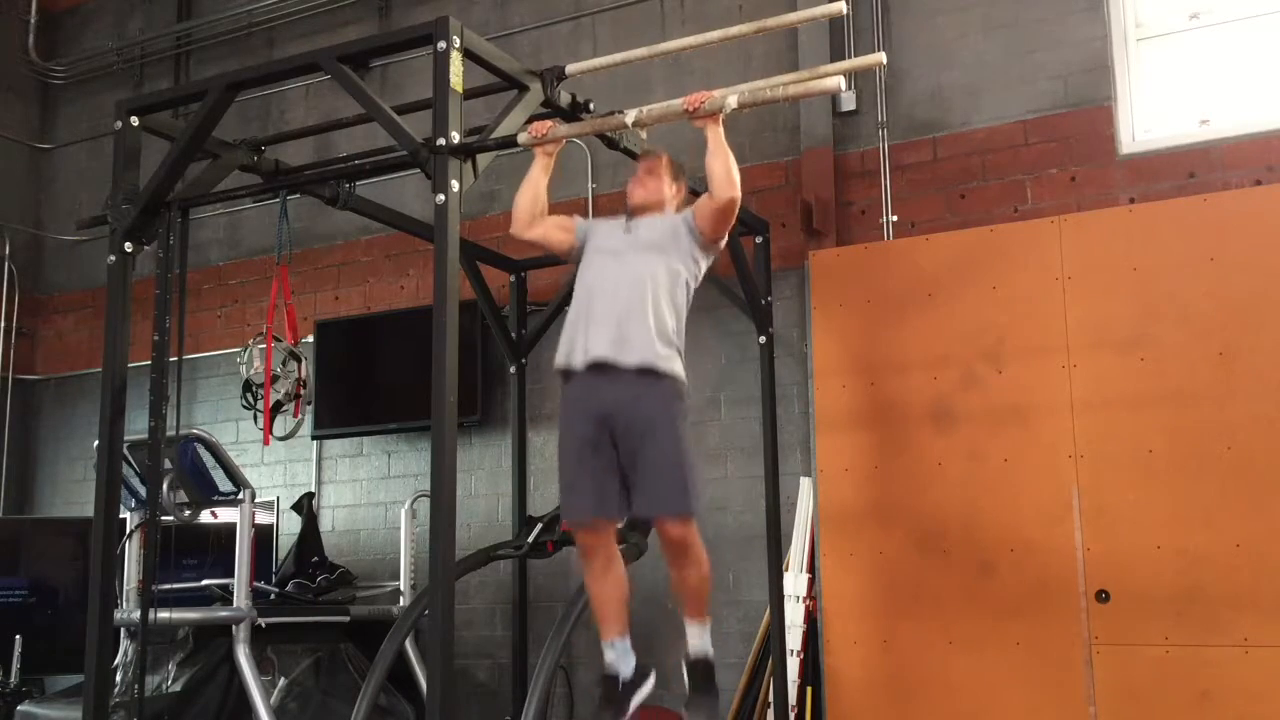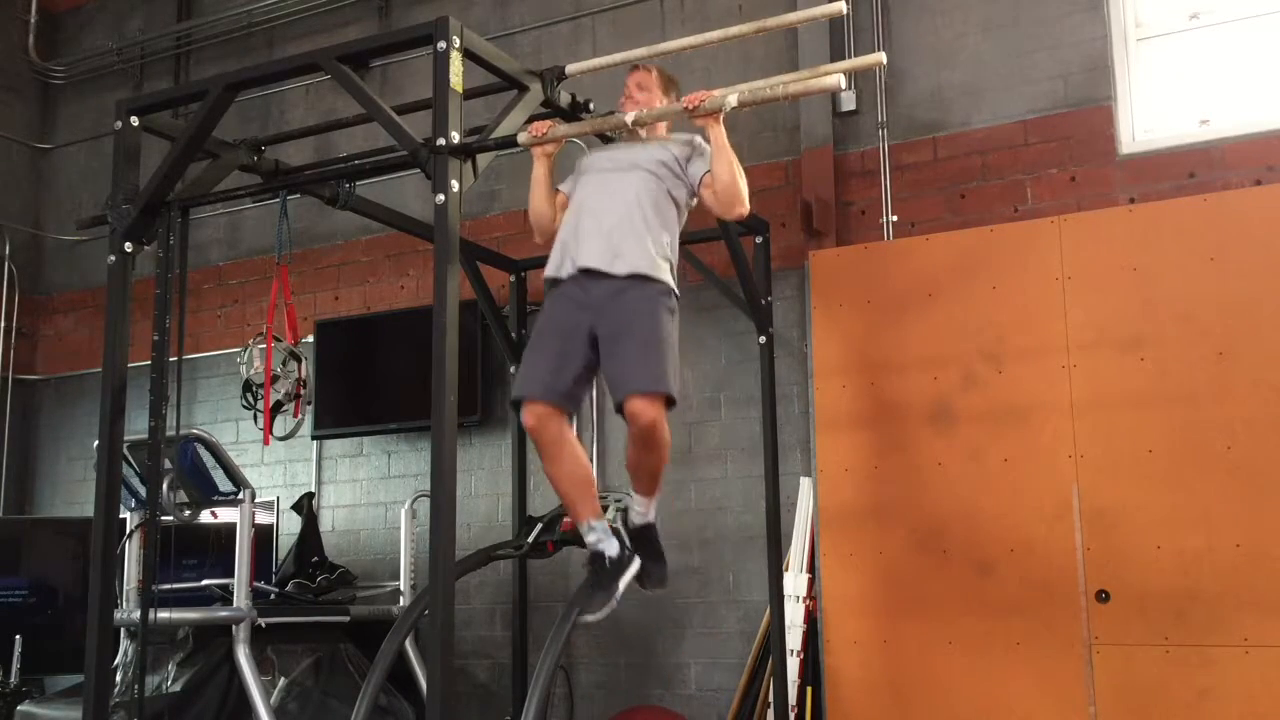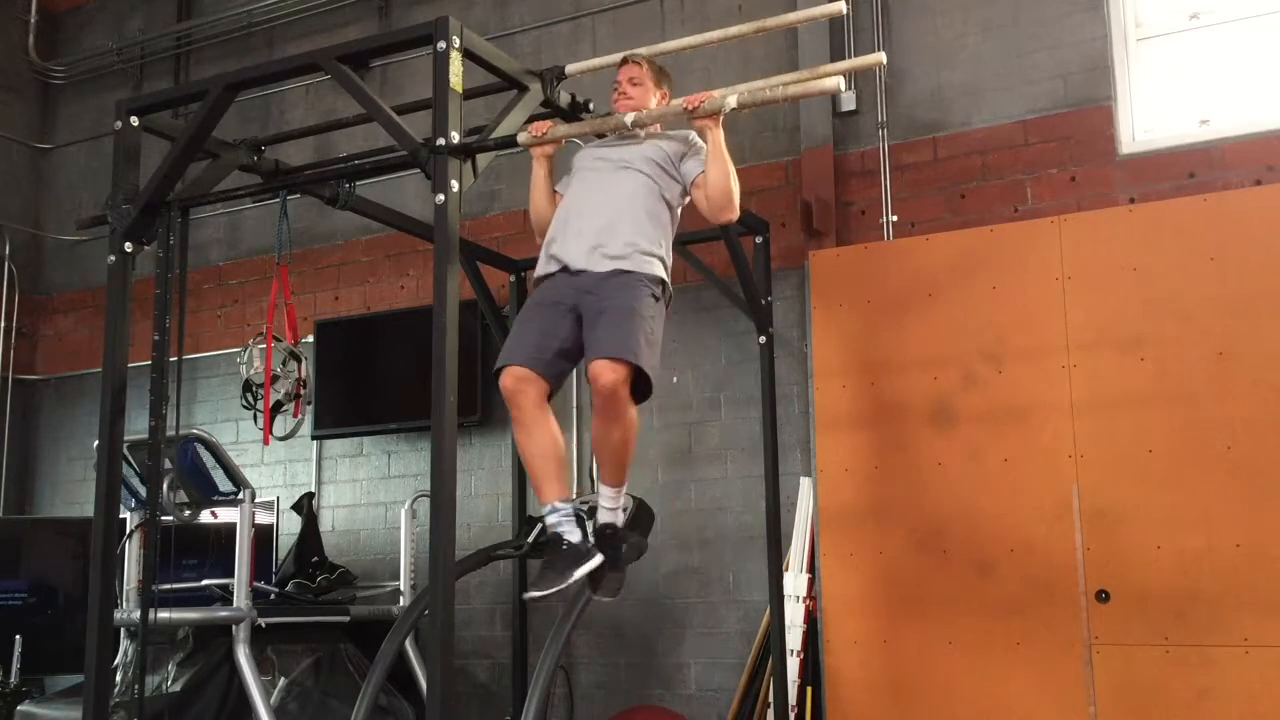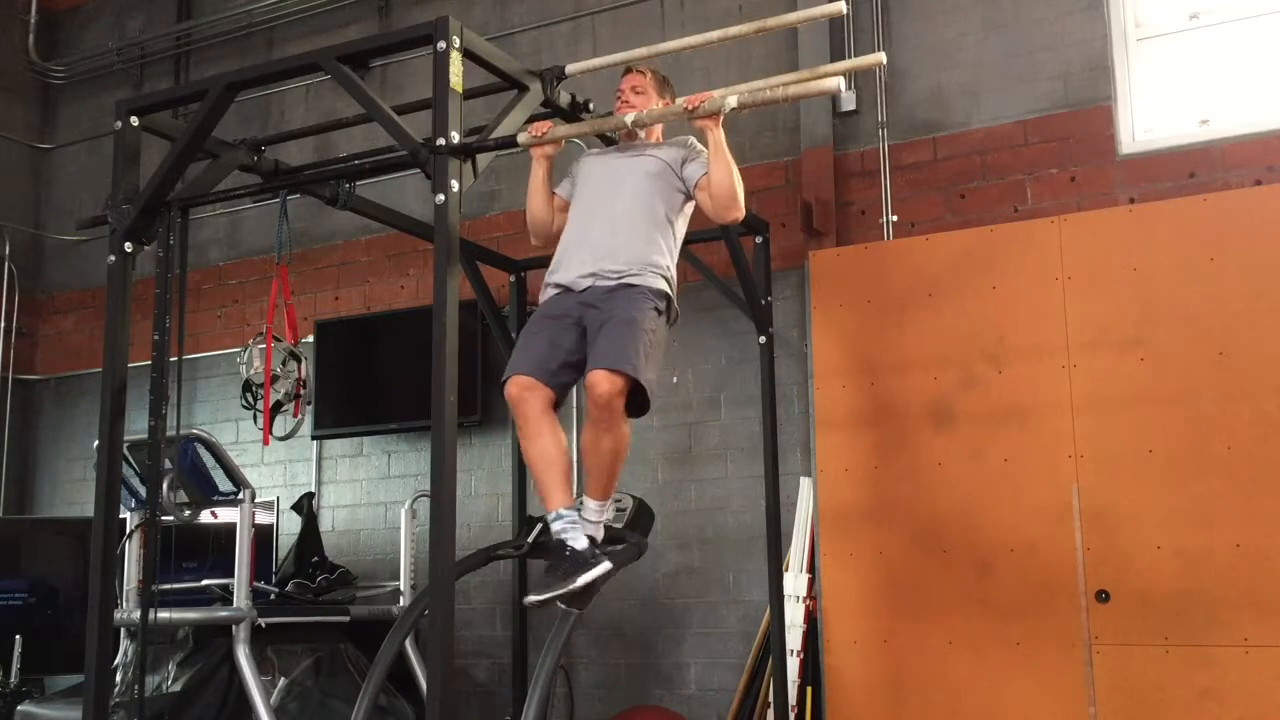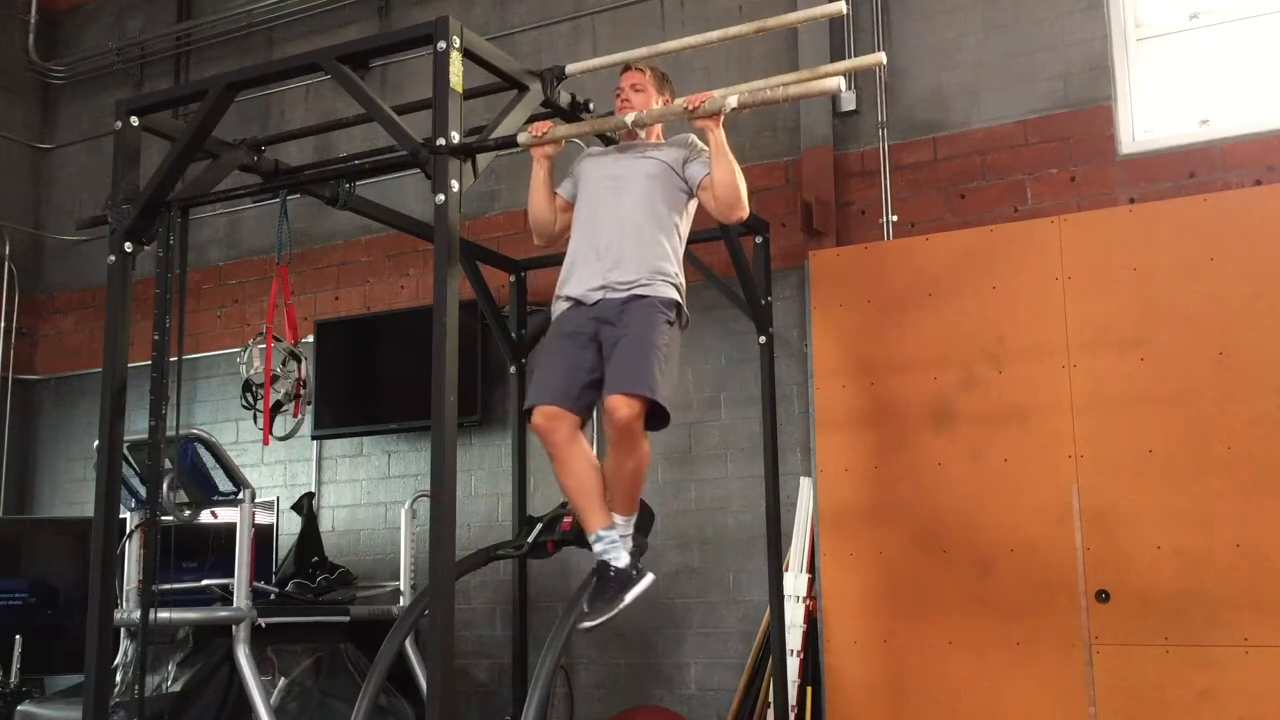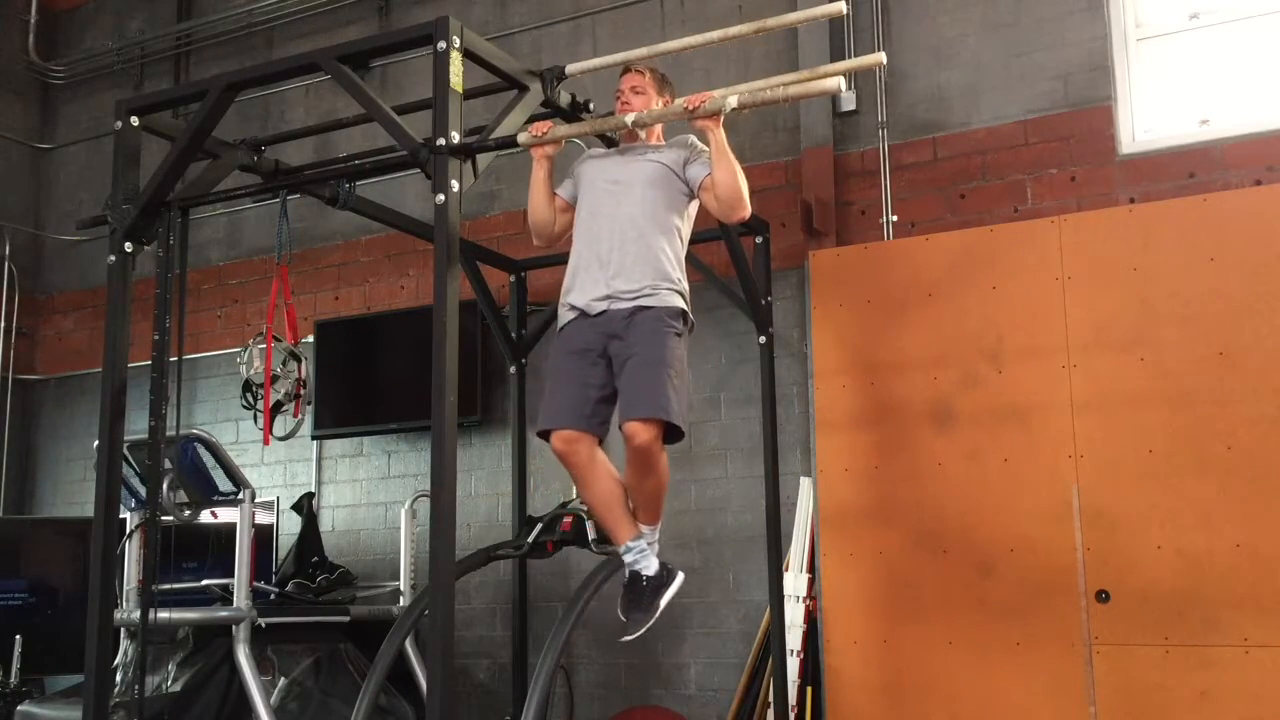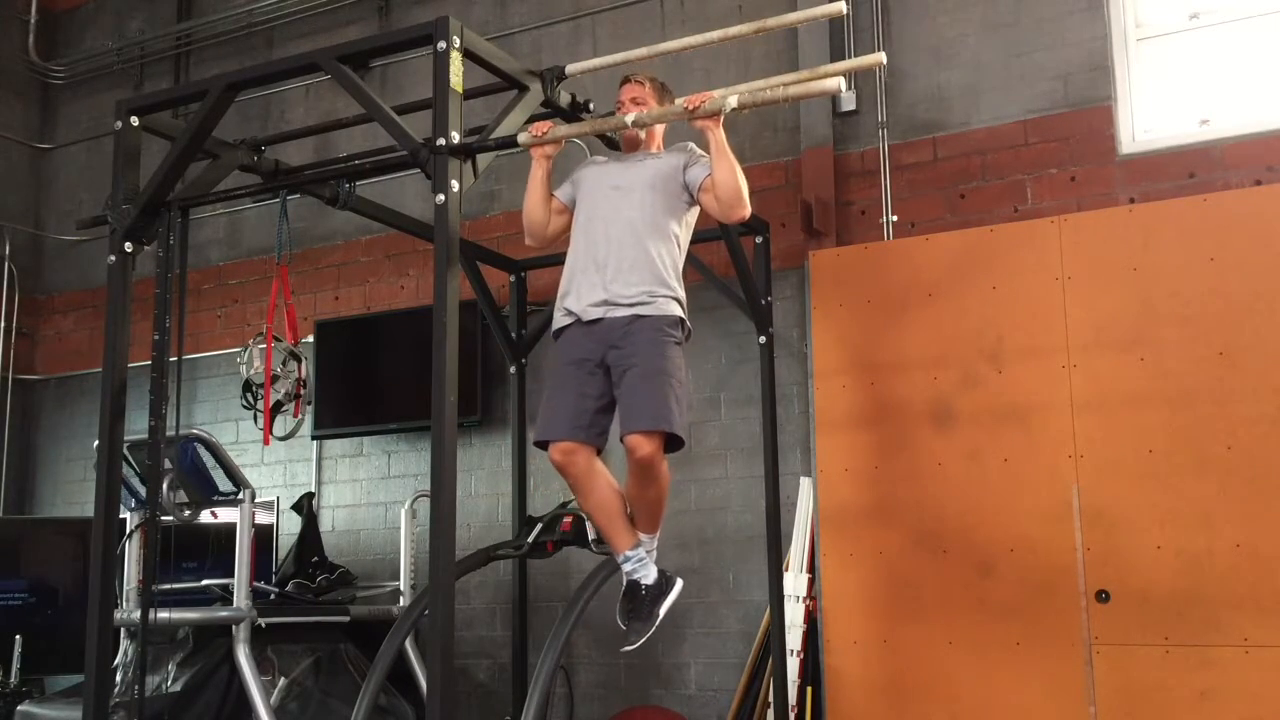
dt=0.3s
person 1, frame 1
left shoulder: (687, 227)
right shoulder: (598, 231)
left elbow: (727, 195)
right elbow: (522, 226)
left wrist: (711, 128)
right wrist: (544, 158)
left hip: (650, 380)
right hip: (585, 384)
left knee: (676, 529)
right knee: (591, 531)
left ankle: (699, 653)
right ankle: (623, 666)
person 1, frame 2
left shoulder: (684, 150)
right shoulder: (592, 160)
left elbow: (734, 204)
right elbow: (543, 228)
left wrist: (713, 127)
right wrist: (542, 157)
left hip: (639, 285)
right hip: (570, 286)
left knee: (645, 412)
right knee: (539, 414)
left ankle: (643, 523)
right ankle: (604, 546)
person 1, frame 3
left shoulder: (679, 145)
right shoulder: (587, 153)
left elbow: (724, 210)
right elbow: (545, 226)
left wrist: (713, 131)
right wrist: (541, 159)
left hip: (630, 274)
right hip: (560, 276)
left knee: (609, 377)
right knee: (518, 380)
left ankle: (609, 523)
right ankle: (565, 531)
person 1, frame 4
left shoulder: (681, 153)
right shoulder: (588, 162)
left elbow: (729, 209)
right elbow: (542, 232)
left wrist: (713, 132)
right wrist: (541, 160)
left hip: (636, 288)
right hip: (566, 292)
left knee: (605, 387)
right knee: (523, 390)
left ankle: (591, 534)
right ankle: (570, 539)
person 1, frame 5
left shoulder: (683, 150)
right shoulder: (589, 161)
left elbow: (734, 208)
right elbow: (544, 231)
left wrist: (714, 131)
right wrist: (541, 161)
left hip: (646, 297)
right hip: (577, 303)
left knee: (625, 411)
right knee: (550, 418)
left ankle: (621, 543)
right ankle: (614, 558)
person 1, frame 6
left shoulder: (683, 153)
right shoulder: (589, 163)
left elbow: (735, 207)
right elbow: (544, 232)
left wrist: (713, 131)
right wrist: (541, 161)
left hip: (651, 307)
right hip: (582, 313)
left knee: (641, 433)
right knee: (568, 439)
left ankle: (648, 549)
right ankle: (643, 566)
person 1, frame 7
left shoulder: (682, 160)
right shoulder: (588, 171)
left elbow: (736, 208)
right elbow: (536, 233)
left wrist: (713, 132)
right wrist: (541, 162)
left hip: (648, 316)
right hip: (578, 321)
left knee: (644, 444)
right knee: (566, 449)
left ankle: (644, 558)
right ankle: (641, 574)
